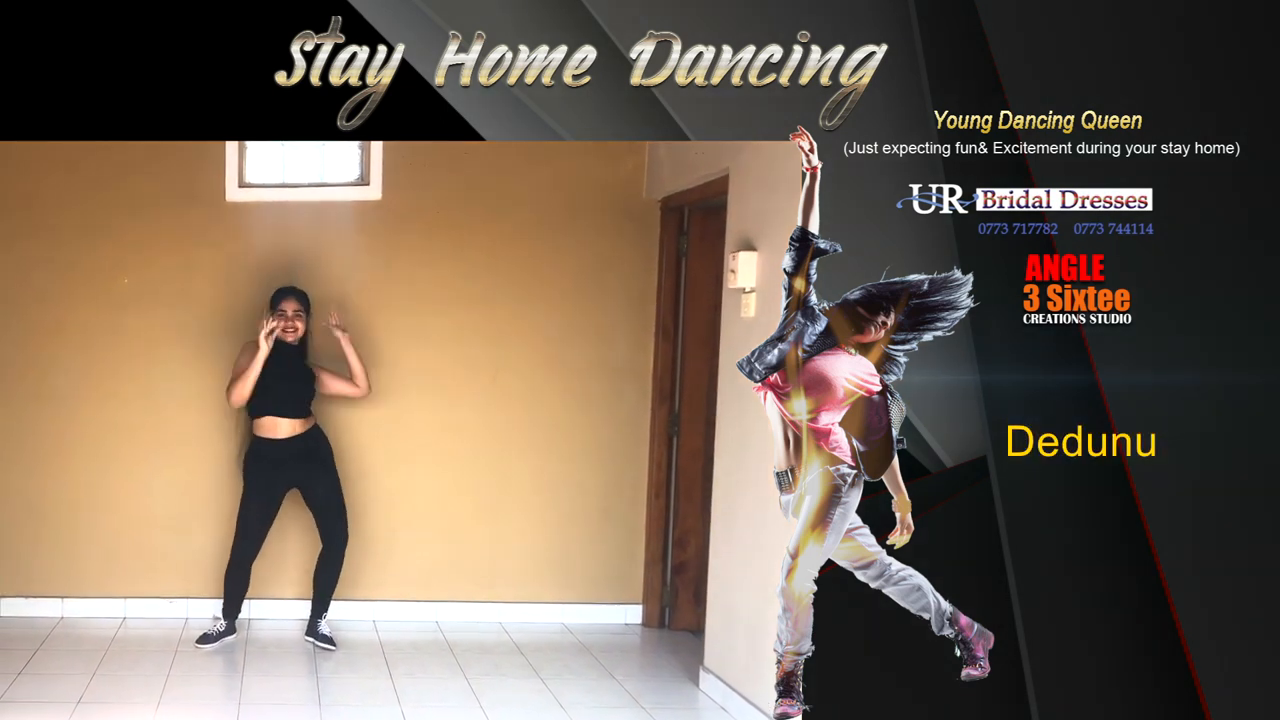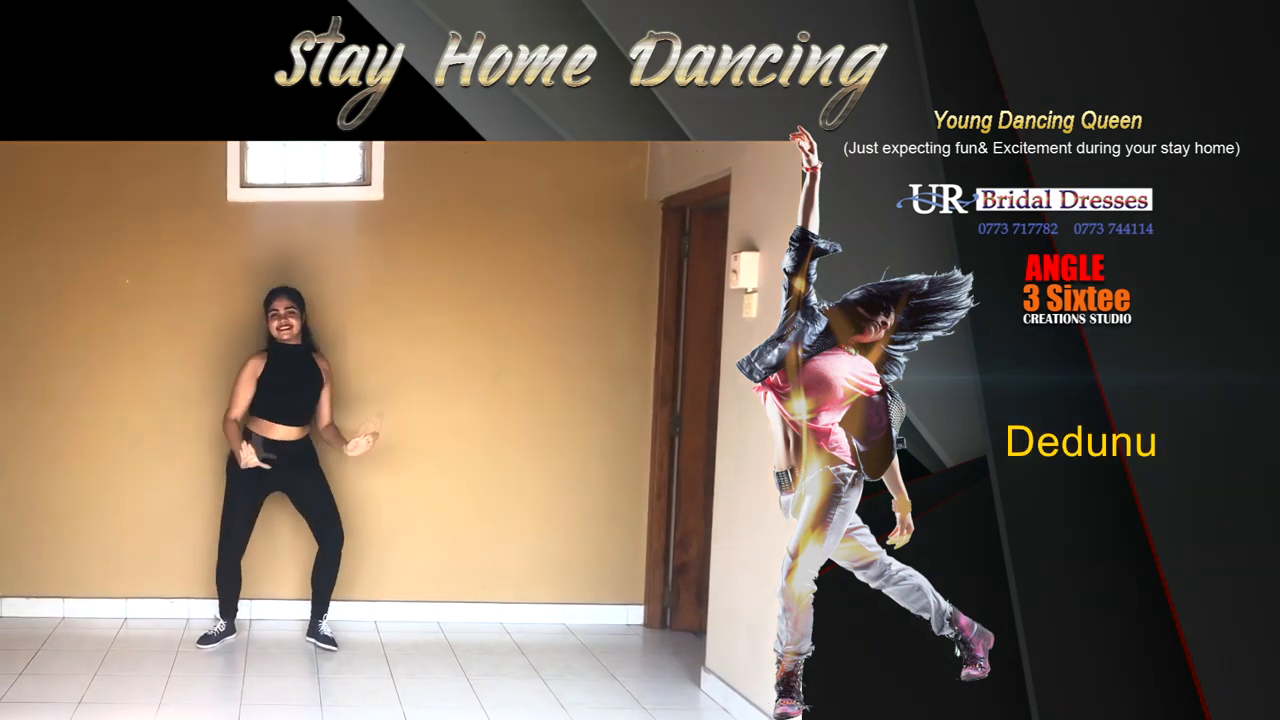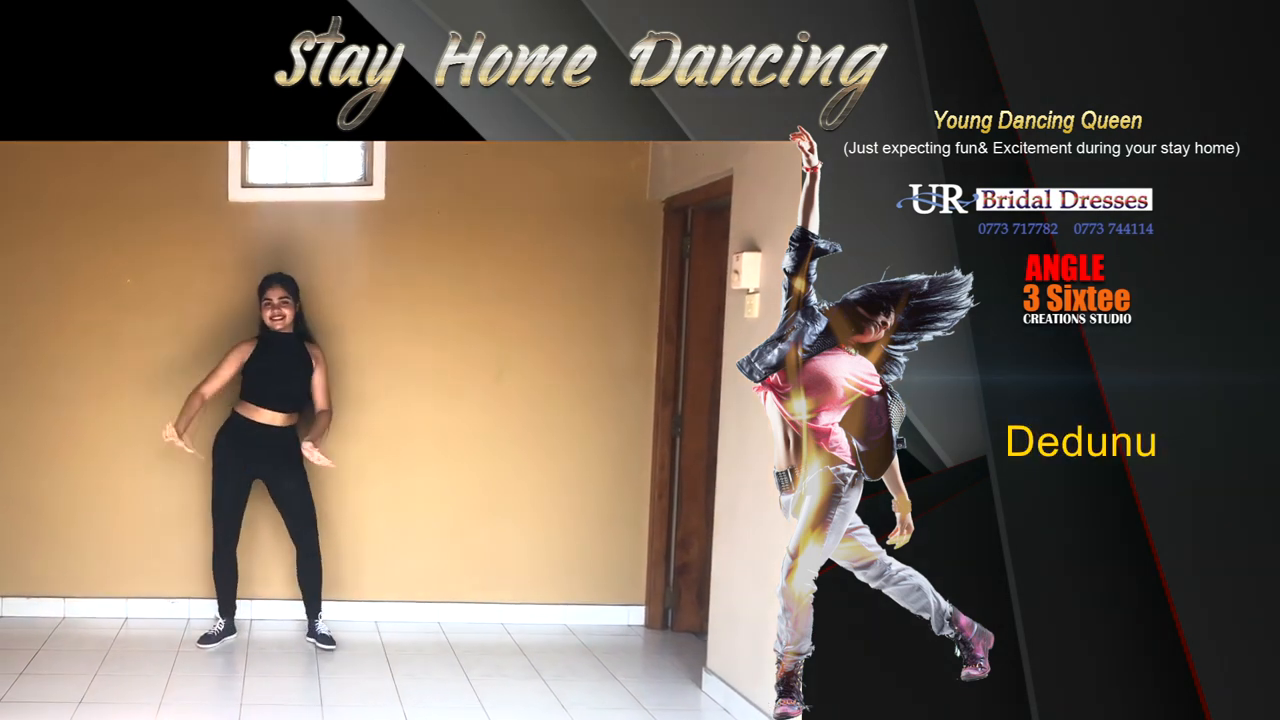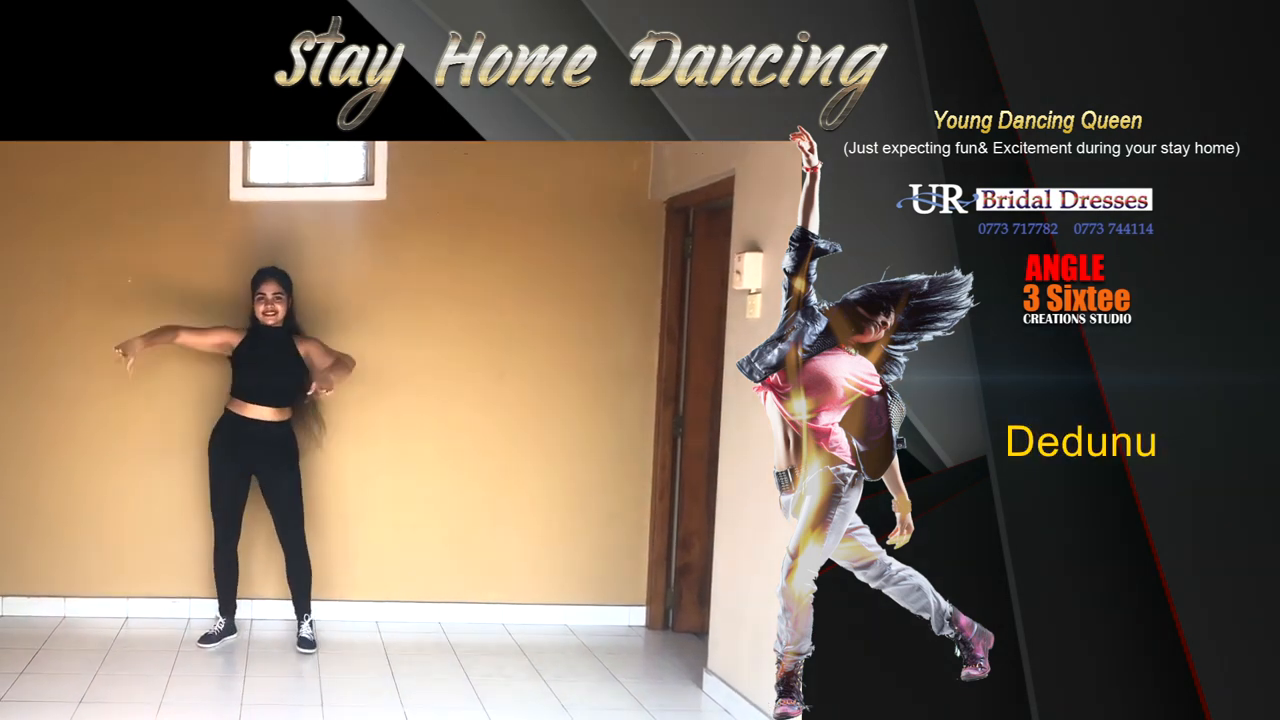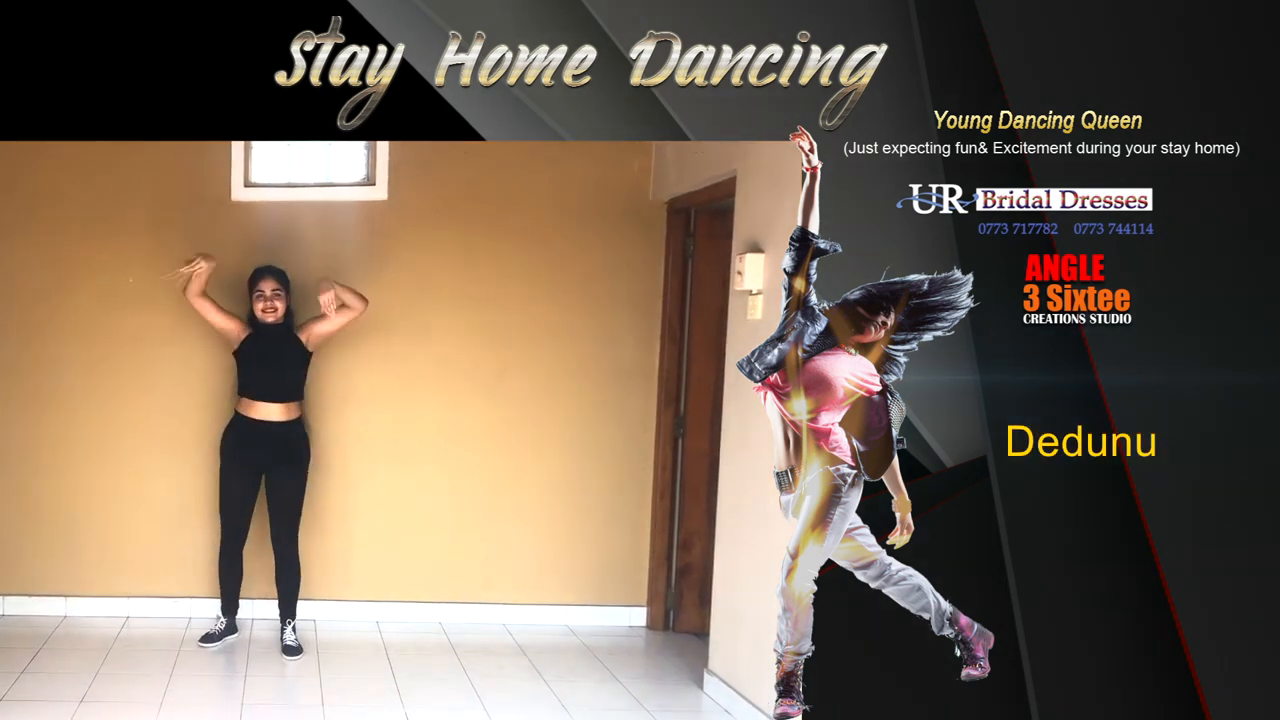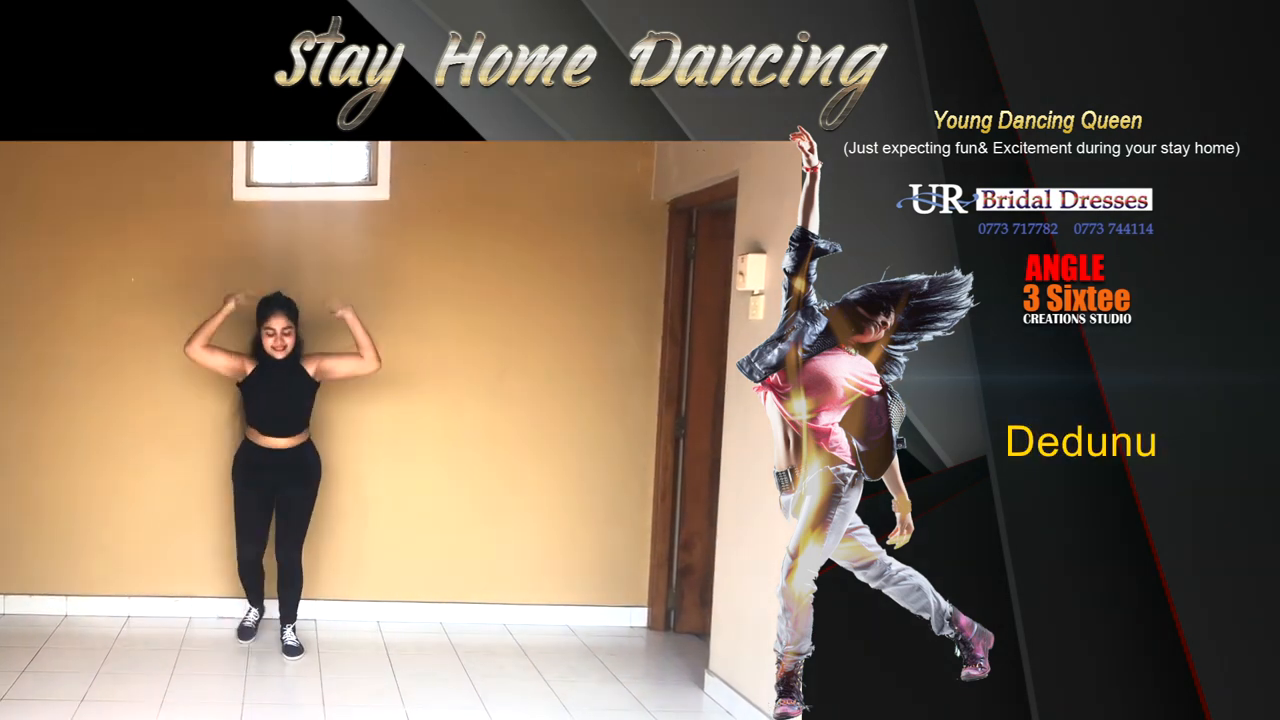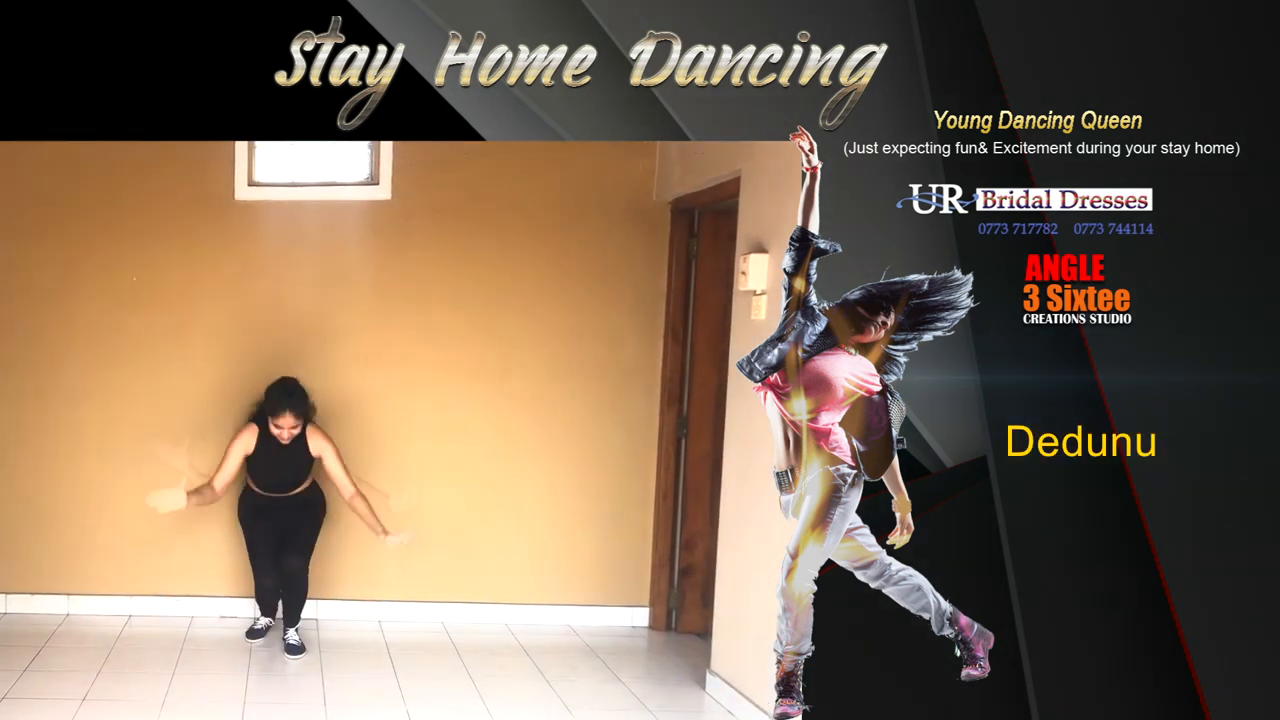
dt=0.2s
person 1, frame 1
left shoulder: (868, 378)
right shoulder: (805, 319)
left elbow: (881, 445)
right elbow: (806, 244)
left wrist: (903, 504)
right wrist: (813, 173)
left hip: (832, 475)
right hip: (792, 482)
left knee: (795, 577)
right knee: (876, 567)
person 1, frame 2
left shoulder: (868, 378)
right shoulder: (805, 318)
left elbow: (881, 446)
right elbow: (806, 243)
left wrist: (903, 504)
right wrist: (813, 173)
left hip: (832, 475)
right hip: (792, 482)
left knee: (796, 577)
right knee: (876, 567)
person 1, frame 3
left shoulder: (868, 379)
right shoulder: (804, 318)
left elbow: (881, 446)
right elbow: (806, 242)
left wrist: (903, 503)
right wrist: (813, 172)
left hip: (833, 475)
right hip: (792, 481)
left knee: (795, 576)
right knee: (876, 567)
person 1, frame 4
left shoulder: (868, 379)
right shoulder: (804, 319)
left elbow: (880, 445)
right elbow: (806, 242)
left wrist: (902, 503)
right wrist: (813, 172)
left hip: (833, 475)
right hip: (792, 481)
left knee: (795, 576)
right knee: (876, 567)
person 1, frame 5
left shoulder: (868, 378)
right shoulder: (804, 318)
left elbow: (880, 445)
right elbow: (806, 243)
left wrist: (902, 503)
right wrist: (814, 173)
left hip: (832, 475)
right hip: (792, 482)
left knee: (795, 577)
right knee: (876, 566)
right ankle: (966, 631)
person 1, frame 6
left shoulder: (868, 378)
right shoulder: (805, 318)
left elbow: (880, 445)
right elbow: (806, 243)
left wrist: (903, 503)
right wrist: (813, 173)
left hip: (832, 475)
right hip: (792, 481)
left knee: (795, 577)
right knee: (876, 566)
right ankle: (966, 630)
person 1, frame 7
left shoulder: (867, 379)
right shoulder: (805, 318)
left elbow: (880, 446)
right elbow: (805, 243)
left wrist: (902, 503)
right wrist: (813, 173)
left hip: (832, 475)
right hip: (792, 481)
left knee: (795, 577)
right knee: (877, 567)
person 2, frame 1
left shoulder: (308, 368)
right shoulder: (256, 357)
left elbow: (361, 389)
right elbow: (234, 399)
left wrist: (343, 338)
right wrist: (261, 352)
left hip: (312, 454)
right hip: (266, 460)
left knee: (337, 539)
right knee: (244, 548)
left ankle: (317, 621)
right ankle: (228, 622)
person 2, frame 2
left shoulder: (319, 365)
right shoulder: (258, 364)
left elbow: (324, 424)
right elbow: (232, 418)
left wrist: (347, 445)
right wrist: (240, 449)
left hip: (300, 458)
right hip: (254, 460)
left knee: (332, 539)
right knee: (230, 547)
left ankle: (318, 622)
right ankle: (226, 622)
person 2, frame 3
left shoulder: (311, 354)
right shoulder: (249, 349)
left elbow: (322, 409)
right elbow: (204, 392)
left wrist: (311, 439)
right wrist: (179, 426)
left hip: (282, 449)
right hip: (235, 444)
left knee: (307, 535)
right knee: (225, 538)
left ankle: (314, 621)
right ankle: (226, 621)
person 2, frame 4
left shoulder: (302, 346)
right shoulder: (236, 340)
left elbow: (343, 362)
right elbow: (180, 334)
left wrist: (330, 374)
right wrist: (142, 341)
left hip: (279, 445)
right hip: (231, 440)
left knee: (292, 536)
right knee: (225, 536)
left ankle: (304, 620)
right ankle: (226, 619)
person 2, frame 5
left shoulder: (304, 336)
right shoulder: (243, 335)
left elbow: (358, 306)
right elbow: (194, 296)
left wrist: (332, 289)
right wrist: (203, 269)
left hip: (289, 443)
right hip: (242, 440)
left knee: (284, 540)
right knee: (232, 536)
left ankle: (287, 624)
right ankle: (228, 619)
person 2, frame 6
left shoulder: (312, 367)
right shoulder: (247, 367)
left elbow: (371, 363)
right elbow: (193, 349)
left wrist: (350, 317)
right wrist: (227, 309)
left hip: (300, 465)
right hip: (252, 464)
left knee: (289, 551)
right knee: (249, 551)
left ankle: (288, 626)
right ankle: (256, 607)
person 2, frame 7
left shoulder: (315, 438)
right shoulder: (249, 435)
left elbow: (350, 492)
right elbow: (215, 488)
left wrist: (381, 531)
right wrist: (188, 498)
left hip: (302, 506)
right hip: (258, 507)
left knee: (294, 564)
right knee: (267, 578)
left ankle: (291, 629)
right ankle: (266, 616)
